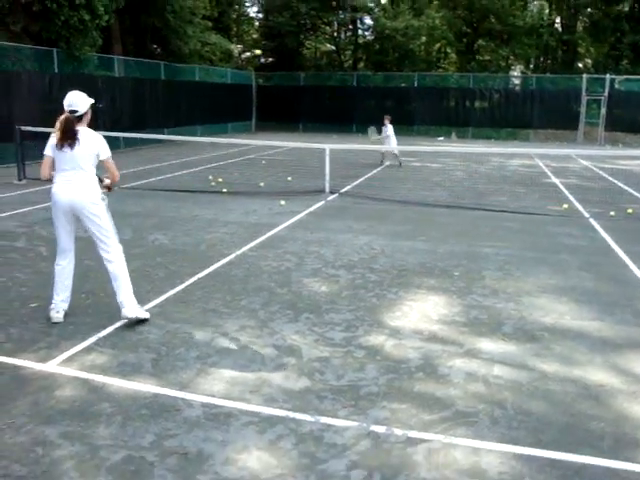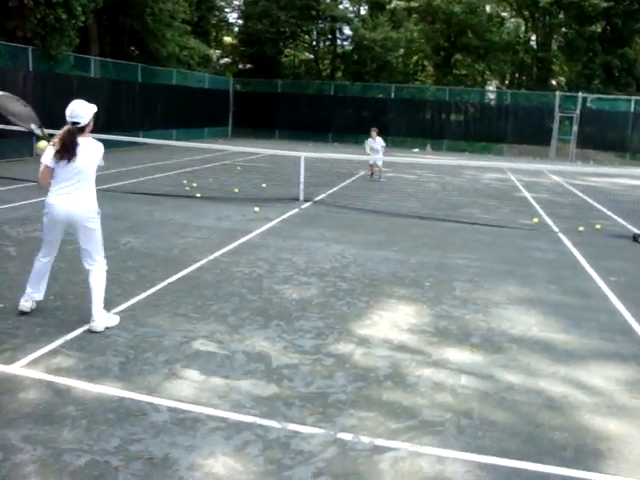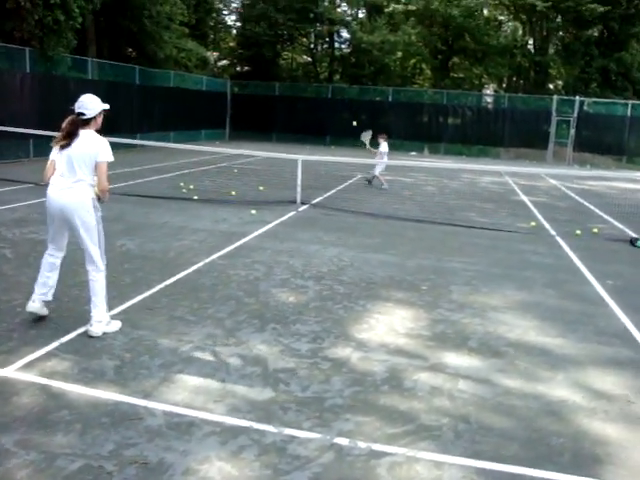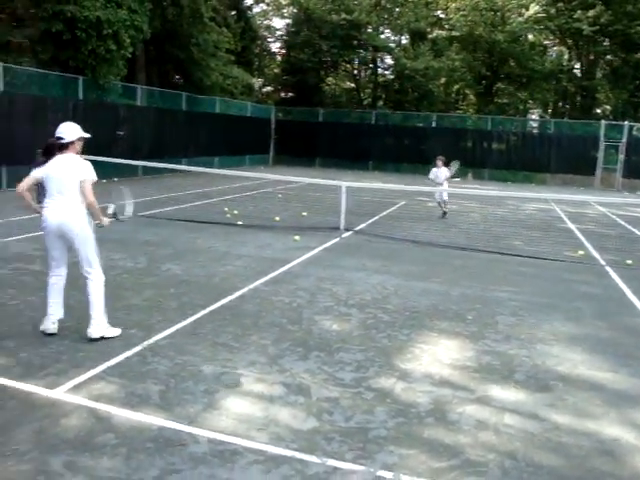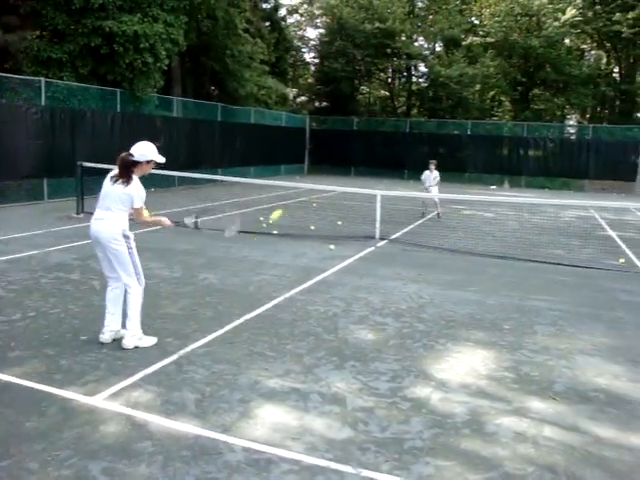
dt=1s
person 1, frame 1
left shoulder: (55, 138)
right shoulder: (95, 139)
left elbow: (44, 175)
right elbow: (114, 176)
right wrist: (108, 185)
left hip: (61, 197)
right hip: (88, 197)
left knee: (64, 254)
right knee: (112, 250)
left ankle: (58, 308)
right ankle: (128, 305)
person 1, frame 2
left shoulder: (56, 146)
right shoulder: (96, 147)
left elbow: (43, 182)
left wrist: (45, 155)
left hip: (56, 207)
right hip: (84, 209)
left knee: (45, 254)
right knee: (96, 264)
left ankle: (29, 299)
right ankle: (98, 317)
person 1, frame 3
left shoulder: (63, 141)
right shoulder: (99, 143)
left elbow: (47, 176)
right elbow: (103, 186)
right wrist: (103, 196)
left hip: (55, 198)
right hip: (80, 202)
left knee: (54, 250)
right knee: (95, 263)
left ankle: (38, 299)
right ankle: (98, 321)
person 1, frame 4
left shoulder: (48, 165)
right shoulder: (83, 165)
left elbow: (21, 189)
right elbow: (89, 199)
left wrist: (37, 207)
right wrist: (100, 218)
left hip: (51, 219)
right hip: (76, 219)
left knee: (57, 271)
right knee: (93, 273)
left ankle: (50, 321)
right ankle: (97, 325)
person 1, frame 5
left shoulder: (114, 174)
right shoulder: (136, 188)
right elbow: (141, 218)
right wrist: (160, 220)
left hip: (97, 228)
right hip: (115, 233)
left knee: (115, 281)
right knee: (134, 283)
left ankle: (109, 330)
right ankle: (133, 335)
